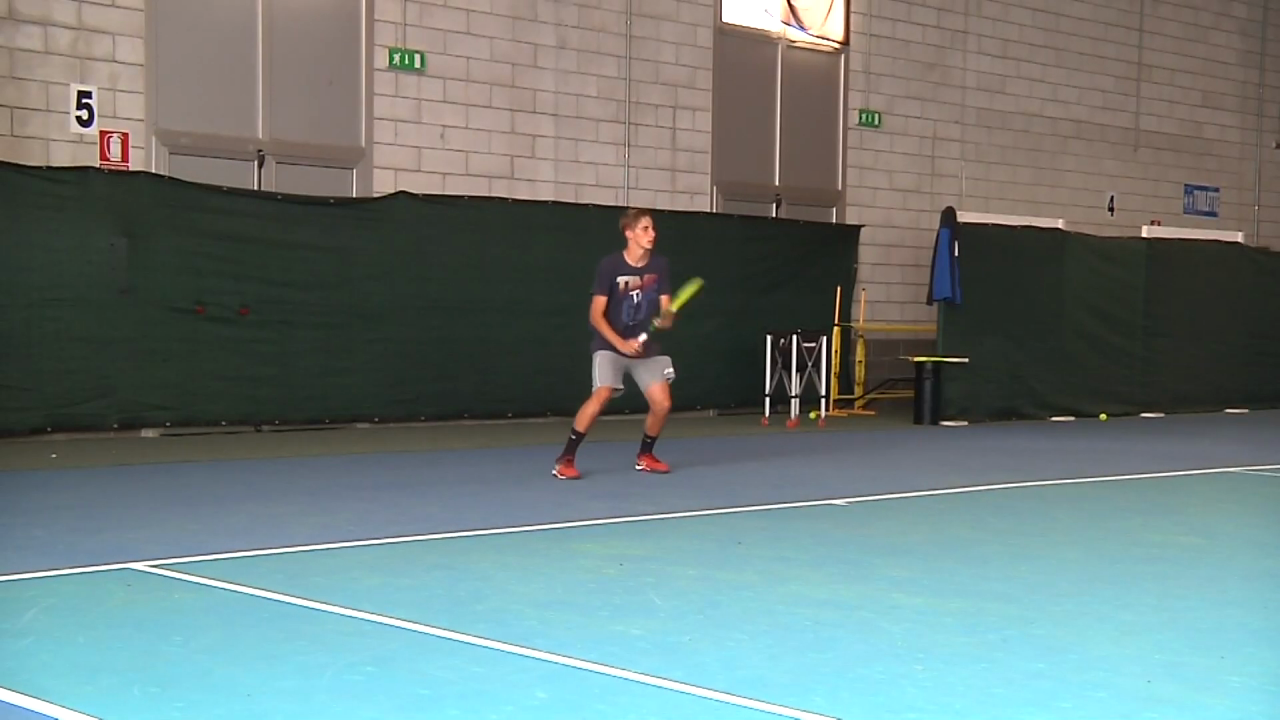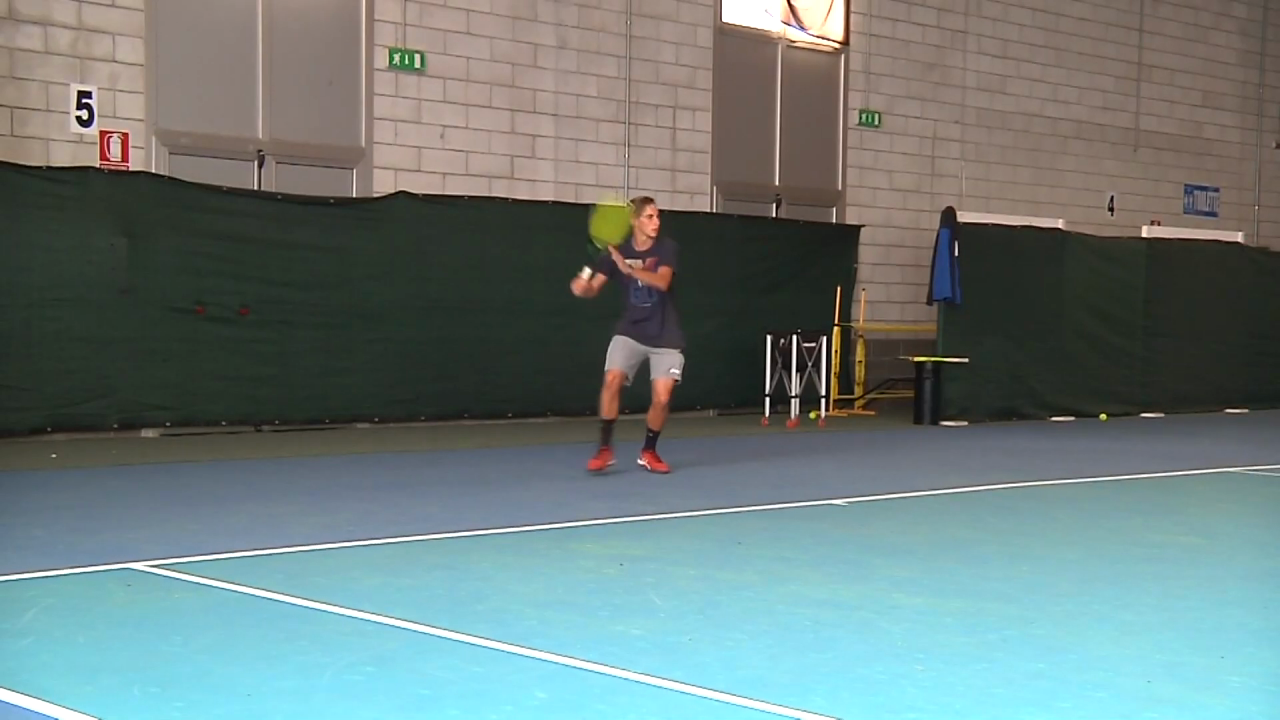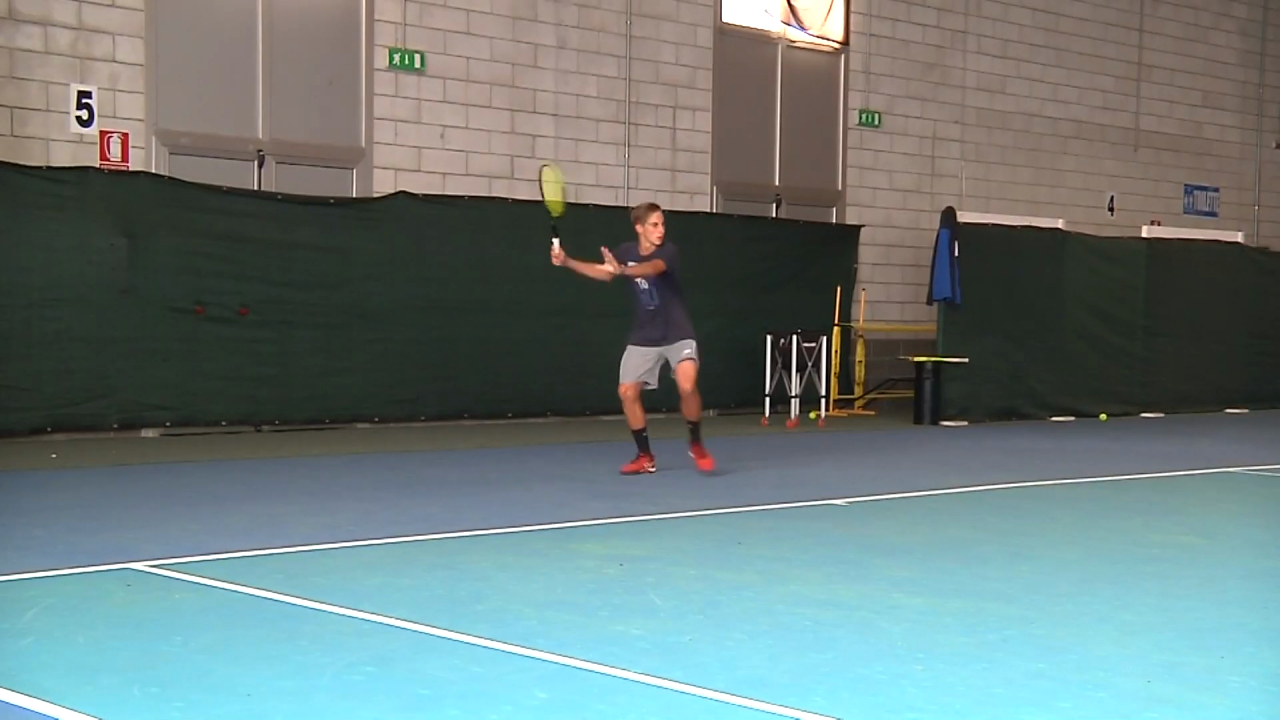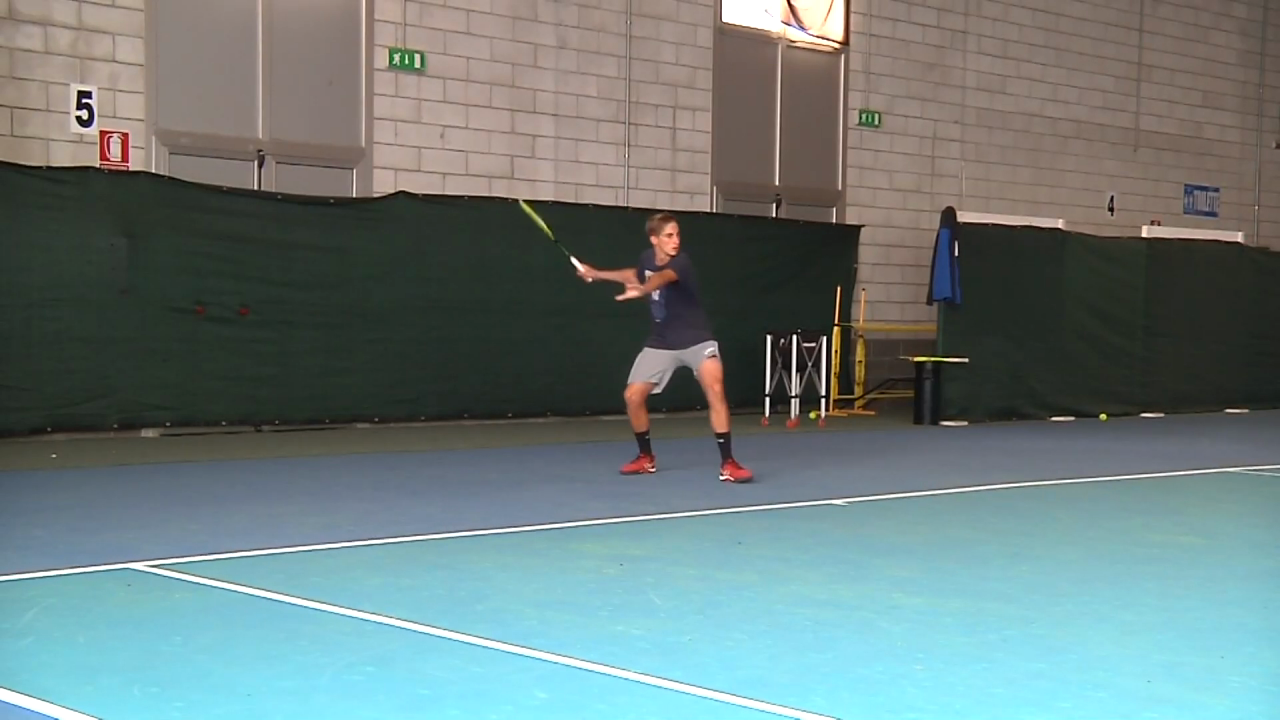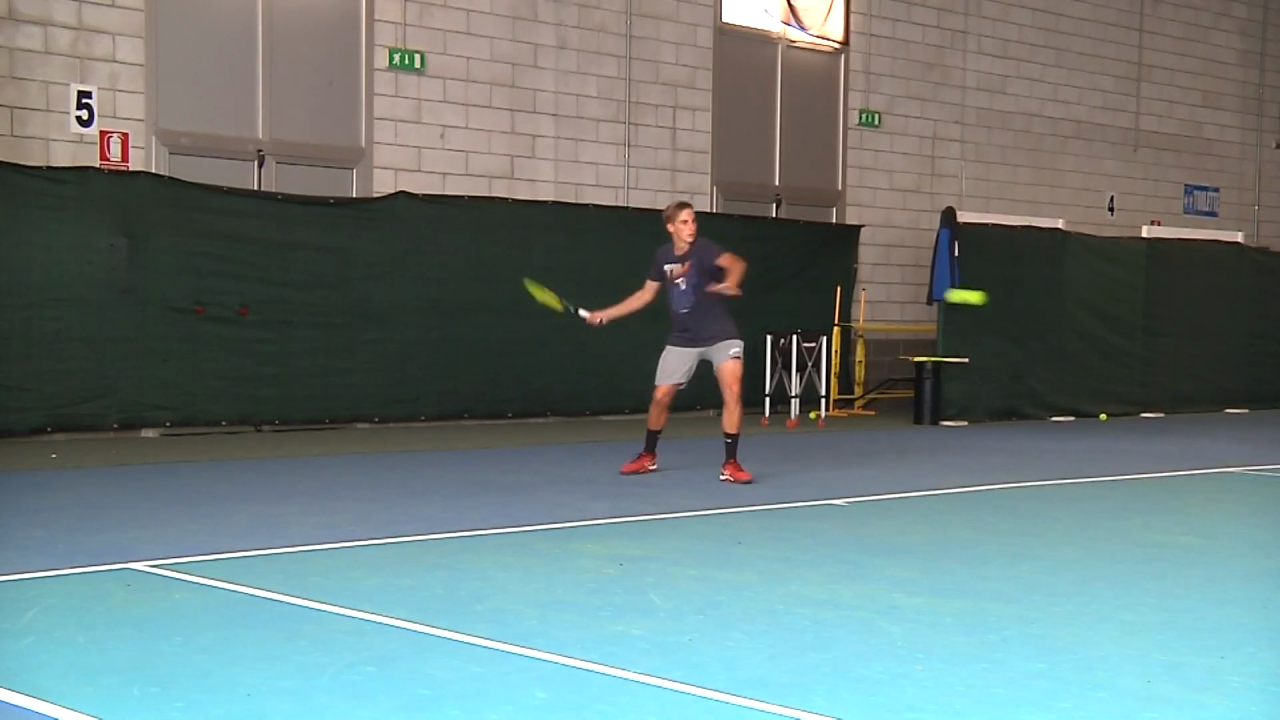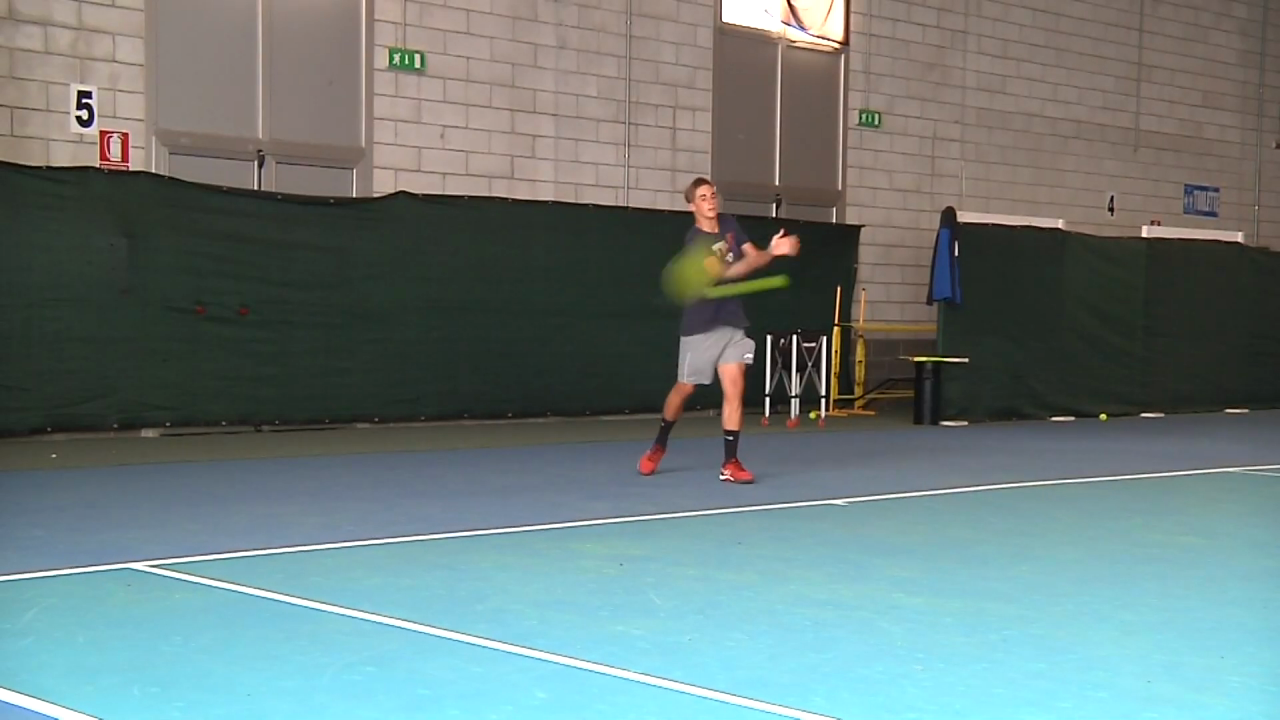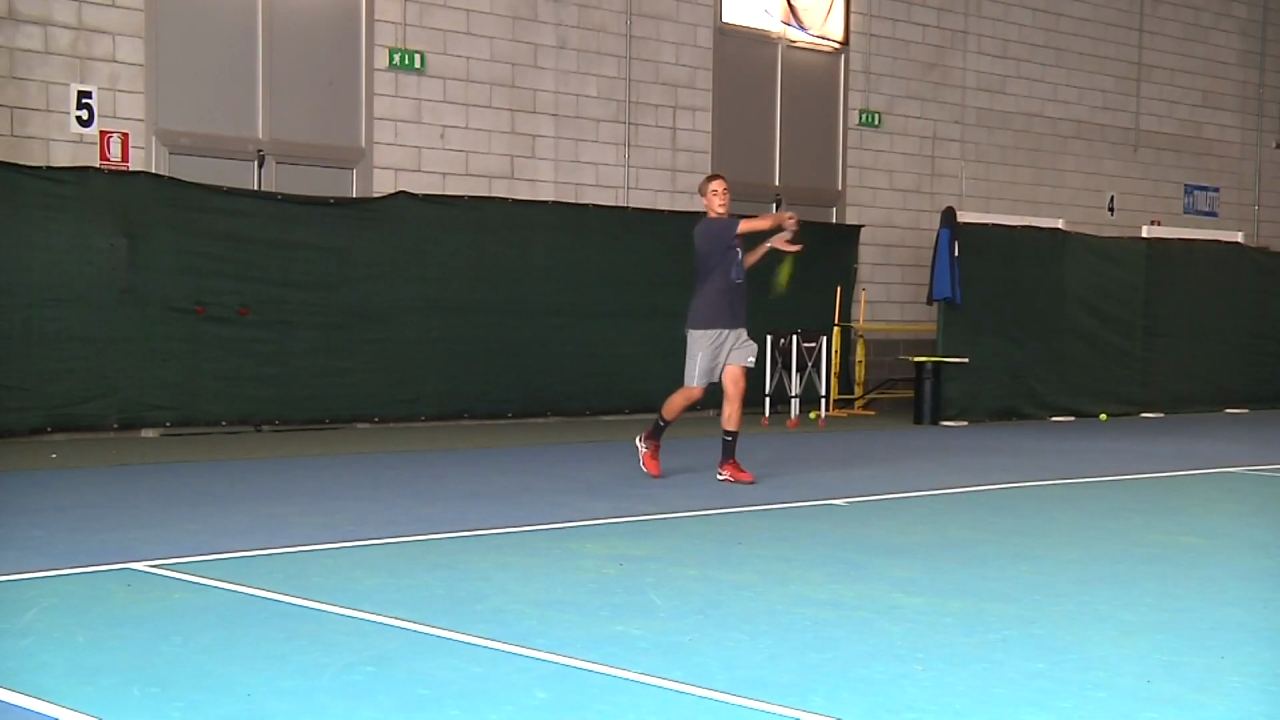
dt=0.2s
person 1, frame 1
left shoulder: (660, 265)
right shoulder: (609, 266)
left elbow: (665, 308)
right elbow: (595, 315)
left wrist: (666, 320)
right wrist: (620, 343)
left hip: (646, 347)
right hip: (610, 345)
left knee: (662, 403)
right knee: (602, 395)
left ankle: (645, 455)
right ankle: (565, 458)
person 1, frame 2
left shoulder: (667, 247)
right shoulder: (617, 251)
left elbow: (663, 283)
right elbow: (593, 288)
left wrist: (628, 268)
right wrist: (582, 286)
left hip: (666, 336)
right hip: (630, 333)
left knee: (662, 397)
right knee: (612, 379)
left ankle: (649, 451)
right ankle: (604, 447)
person 1, frame 3
left shoulder: (668, 251)
right shoulder: (625, 251)
left elbow: (651, 269)
right elbow: (604, 272)
left wrist: (622, 270)
right wrist: (566, 262)
left hip: (677, 334)
right hip: (643, 337)
left knee: (687, 386)
right knee: (627, 392)
left ankle: (696, 445)
right ankle: (644, 456)
person 1, frame 4
left shoulder: (681, 263)
right shoulder: (647, 257)
left elbow: (661, 279)
right elbow: (636, 276)
left wrist: (641, 289)
right wrist: (595, 274)
left hip: (696, 339)
right hip: (660, 343)
left knee: (715, 390)
right knee: (632, 396)
left ankle: (728, 463)
right ankle: (646, 456)
person 1, frame 5
left shoulder: (704, 247)
right shoulder: (661, 256)
left elbow: (735, 263)
right elbow: (645, 295)
left wrist: (730, 282)
right wrist: (608, 313)
left hip: (719, 334)
right hip: (682, 338)
left knee: (732, 389)
right knee: (661, 396)
left ankle: (730, 463)
right ankle: (648, 455)
person 1, frame 6
left shoulder: (730, 225)
right shoulder: (695, 239)
left elbow: (753, 258)
right elbow: (724, 273)
left wrist: (773, 251)
right wrist: (766, 254)
left hip: (732, 323)
right hip: (700, 326)
left knee: (733, 389)
right knee: (685, 388)
left ankle: (730, 463)
right ankle: (659, 446)
person 1, frame 7
left shoulder: (726, 227)
right shoulder: (711, 227)
left elbow: (737, 264)
right elbow: (765, 222)
left wrist: (770, 244)
right wrist: (784, 218)
left hip: (734, 323)
right hip: (707, 323)
left knee: (735, 388)
right knee: (694, 391)
left ankle: (728, 463)
right ankle: (650, 439)
